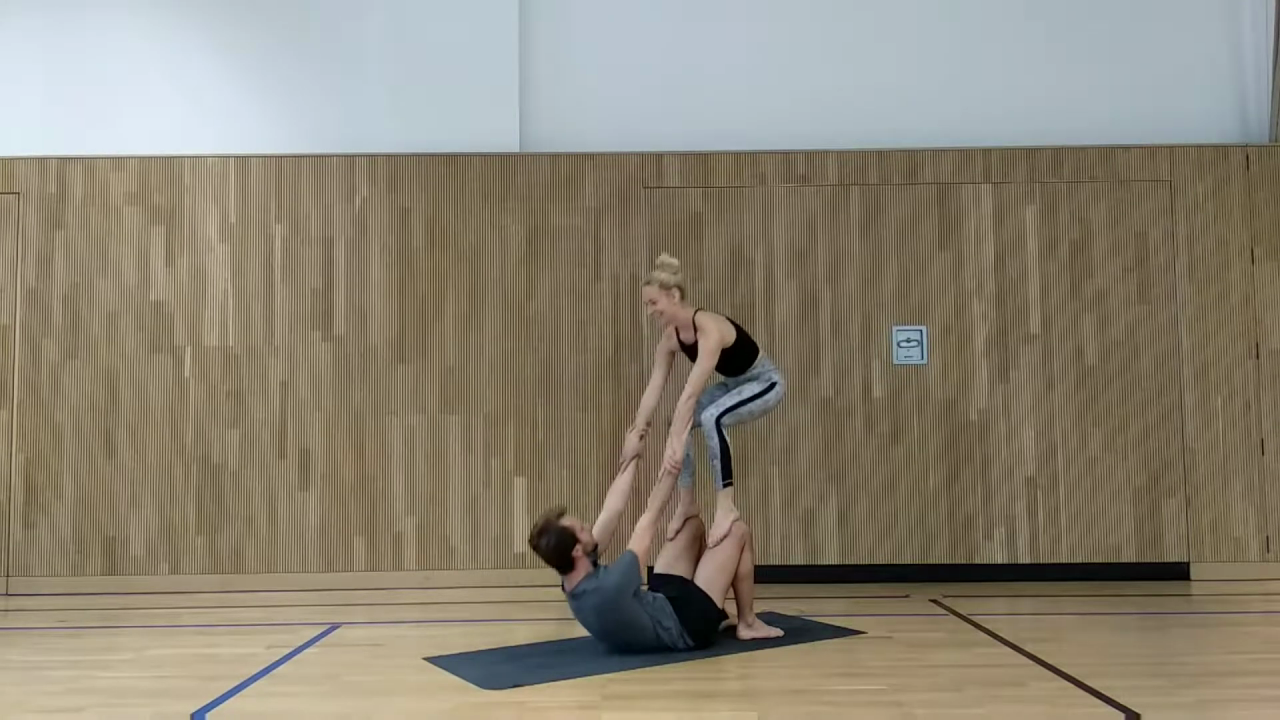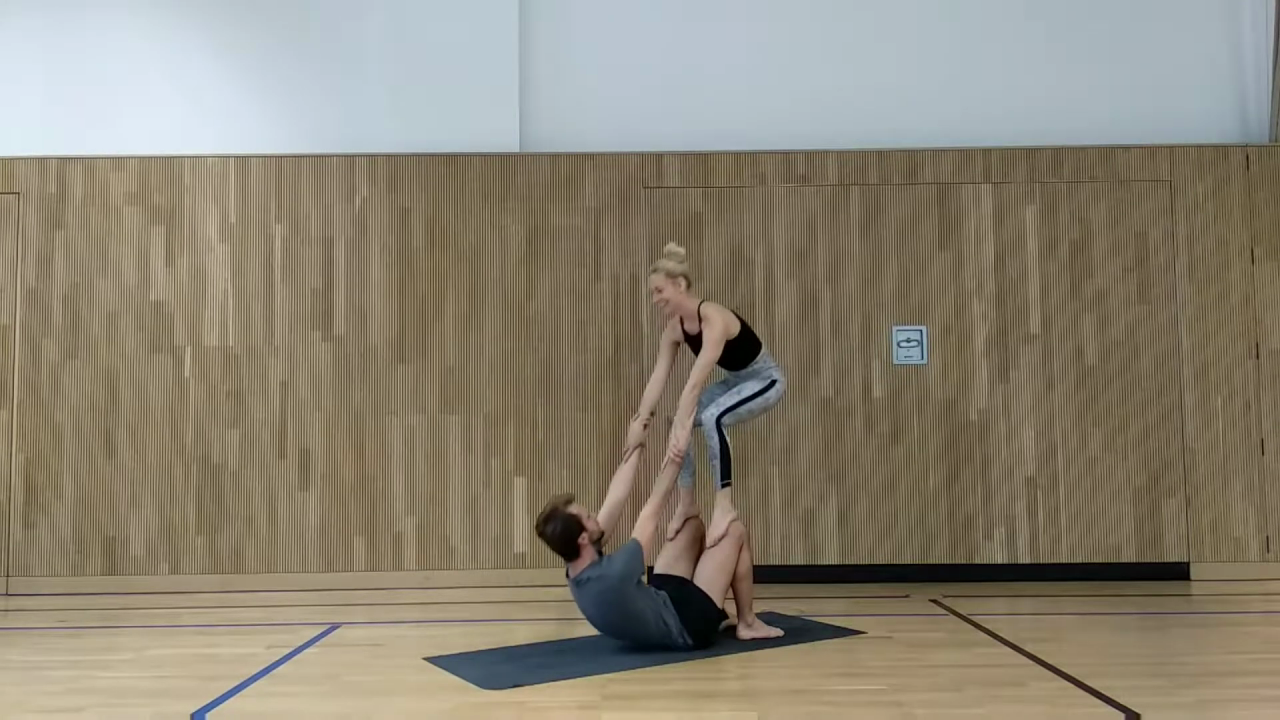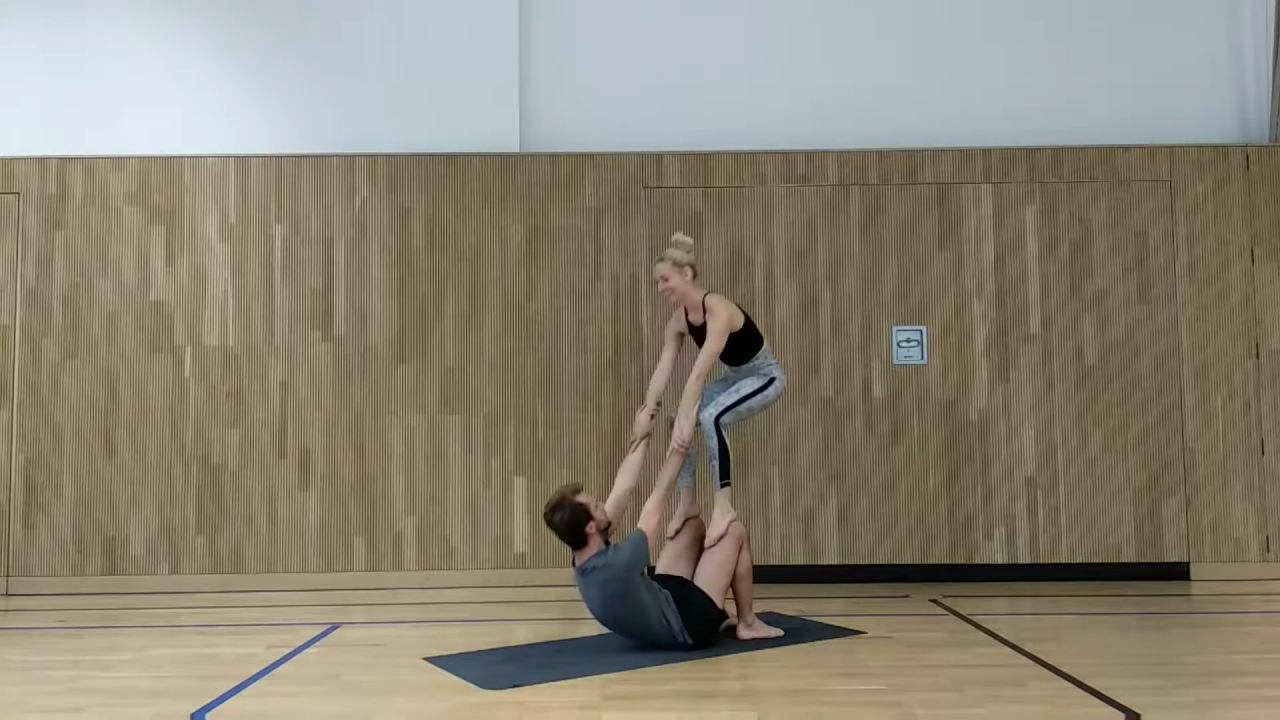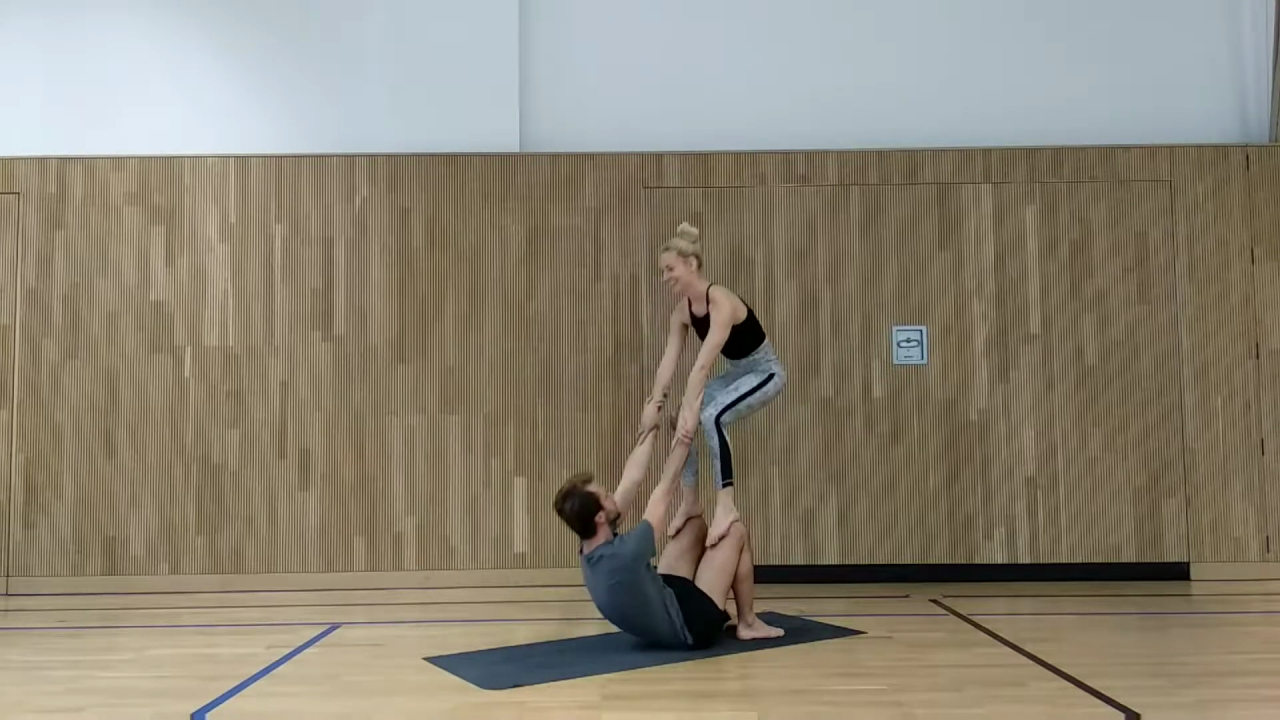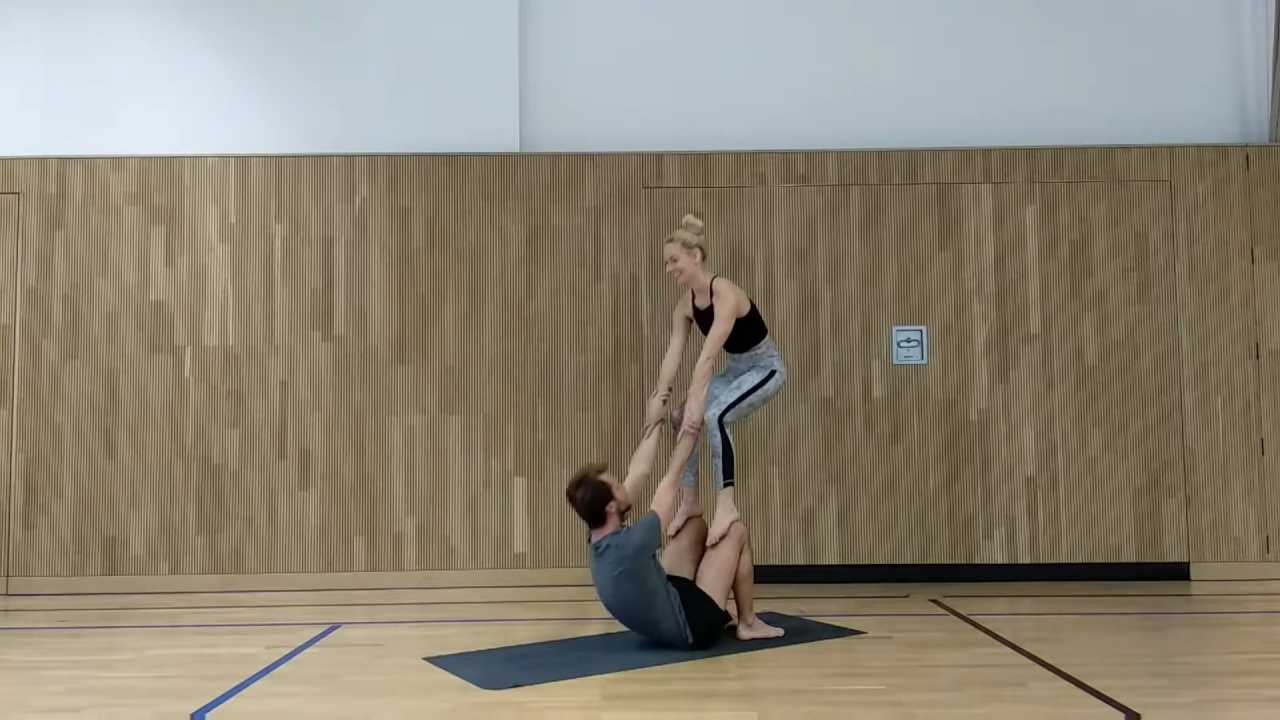
dt=0.1s
person 1, frame 1
left shoulder: (709, 328)
right shoulder: (670, 337)
left elbow: (690, 393)
right elbow: (654, 388)
right wrist: (636, 433)
left hip: (765, 382)
right hip: (734, 383)
left knee: (711, 418)
right knee: (680, 421)
left ankle: (726, 507)
right ankle: (687, 504)
person 1, frame 2
left shoulder: (713, 319)
right shoulder: (673, 328)
left elbow: (695, 383)
right elbow: (658, 378)
left wrist: (680, 429)
right wrist: (639, 422)
left hip: (764, 380)
right hip: (734, 380)
left knee: (711, 418)
right knee: (680, 424)
left ankle: (724, 508)
right ankle: (688, 504)
person 1, frame 3
left shoulder: (718, 310)
right shoulder: (678, 319)
left elbow: (699, 373)
right elbow: (664, 368)
left wrist: (685, 419)
right wrist: (647, 411)
left hip: (764, 376)
right hip: (735, 376)
left knee: (710, 418)
right knee: (682, 422)
left ankle: (723, 507)
right ankle: (688, 504)
person 1, frame 4
left shoulder: (721, 302)
right shoulder: (682, 311)
left elbow: (703, 364)
right elbow: (669, 360)
left wrist: (689, 409)
right wrist: (653, 405)
left hip: (764, 372)
right hip: (734, 373)
left knee: (710, 418)
right knee: (685, 422)
left ankle: (726, 507)
right ankle: (690, 503)
person 1, frame 5
left shoulder: (725, 294)
right shoulder: (685, 305)
left elbow: (707, 357)
right elbow: (673, 354)
left wrist: (695, 401)
right wrist: (659, 398)
left hip: (765, 368)
right hip: (735, 370)
left knee: (713, 416)
right knee: (687, 419)
left ankle: (727, 506)
right ankle: (690, 503)
person 2, frame 1
left shoulder: (576, 582)
right shoulder: (609, 589)
left elbow: (612, 511)
right elbow: (648, 522)
left wrist: (632, 457)
right wrist: (669, 472)
left hip: (662, 605)
right hip: (688, 629)
left knee: (693, 525)
right knee: (738, 531)
left ankle: (717, 615)
right ankle: (748, 624)
person 2, frame 2
left shoulder: (579, 570)
right shoulder: (612, 576)
left elbow: (615, 499)
right elbow: (651, 511)
left wrist: (635, 447)
right wrist: (673, 461)
left hip: (662, 602)
right hip: (685, 629)
left knee: (693, 524)
right knee: (736, 532)
left ankle: (719, 613)
right ankle: (747, 624)
person 2, frame 3
left shoulder: (585, 558)
right shoulder: (618, 565)
left elbow: (623, 490)
right elbow: (655, 503)
left wrist: (642, 436)
right wrist: (677, 452)
left hip: (666, 601)
right hip: (688, 629)
left knee: (693, 525)
right knee: (735, 532)
left ankle: (719, 615)
right ankle: (747, 623)
person 2, frame 4
left shoulder: (592, 551)
right shoulder: (623, 555)
left elbow: (631, 481)
right elbow: (662, 493)
left wrist: (649, 430)
right wrist: (683, 440)
left hip: (667, 601)
right hip: (687, 630)
left knee: (695, 524)
right knee: (736, 532)
left ankle: (720, 611)
right ankle: (748, 624)
person 2, frame 5
left shoulder: (600, 540)
right shoulder: (631, 546)
left elbow: (638, 473)
right elbow: (669, 485)
left wrist: (656, 423)
right wrist: (690, 432)
left hip: (673, 605)
right hip: (691, 628)
left knee: (696, 524)
right knee: (736, 532)
left ankle: (721, 610)
right ankle: (748, 624)
